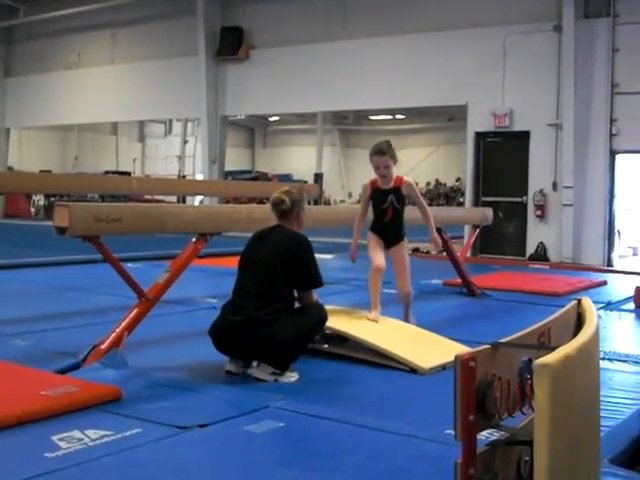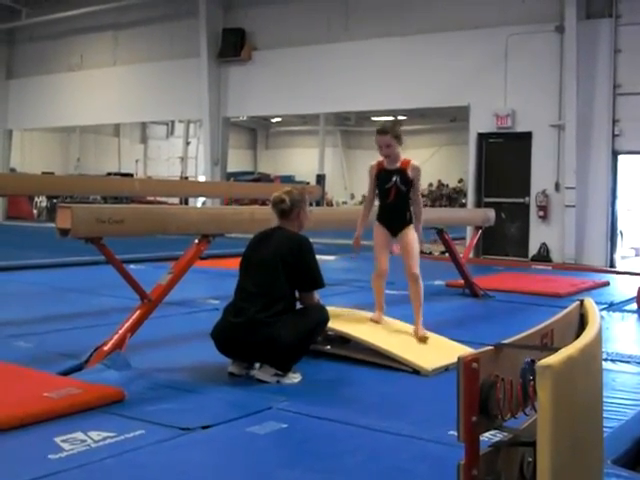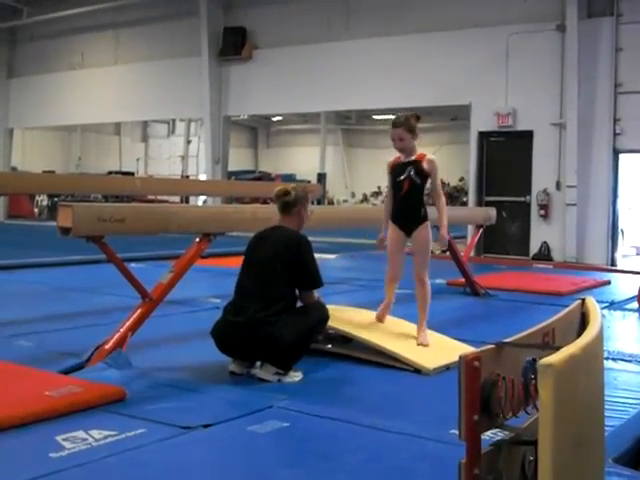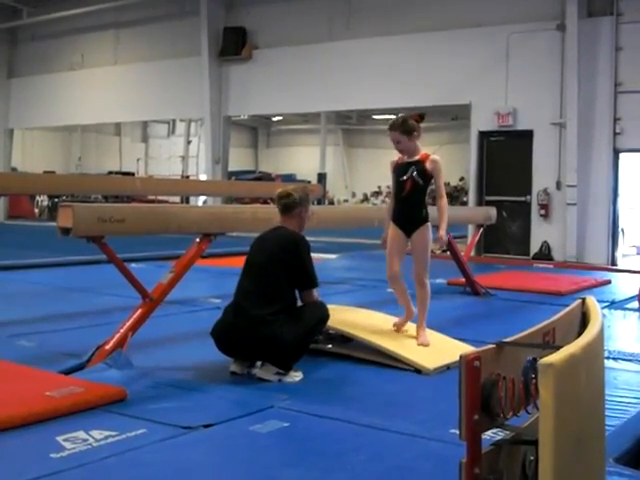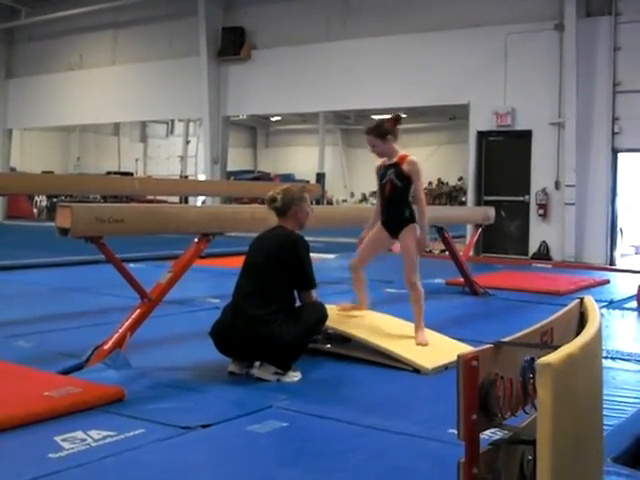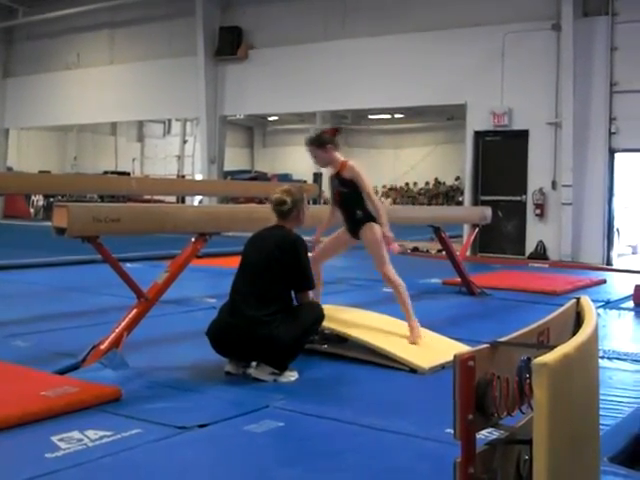
dt=0.3s
person 1, frame 1
left shoulder: (406, 185)
right shoulder: (369, 187)
left elbow: (423, 208)
right elbow: (361, 217)
left wrist: (433, 234)
right wrist: (354, 244)
left hip: (398, 237)
right hip: (376, 234)
left knee: (403, 287)
right knee: (378, 265)
left ankle: (407, 315)
right ankle: (375, 309)
person 1, frame 2
left shoulder: (412, 168)
right shoulder: (375, 169)
left elbow: (417, 200)
right elbow: (369, 201)
left wrist: (419, 229)
right wrist: (359, 230)
left hip: (406, 224)
right hip: (383, 224)
left knee: (414, 273)
right knee: (381, 270)
left ankle: (418, 324)
right ankle: (379, 309)
person 1, frame 3
left shoulder: (428, 162)
right shoulder: (392, 164)
left elbow: (438, 195)
left wrist: (443, 225)
right wrist: (383, 229)
left hip: (419, 222)
right hip: (396, 222)
left knee: (421, 276)
right knee: (393, 274)
left ankle: (421, 327)
right ankle: (388, 302)
person 1, frame 4
left shoulder: (432, 162)
right shoulder: (395, 164)
left elbow: (441, 197)
left wrist: (442, 227)
right wrist: (386, 228)
left hip: (420, 223)
right hip: (397, 223)
left knee: (420, 277)
right knee: (392, 275)
left ankle: (421, 327)
right ankle: (408, 310)
person 1, frame 5
left shoulder: (409, 163)
right shoulder: (380, 167)
left elbow: (420, 199)
left wrist: (423, 232)
right wrist: (367, 229)
left hip: (406, 224)
right hip: (385, 224)
left knee: (412, 279)
right knee: (355, 265)
left ankle: (420, 327)
right ankle: (361, 300)
person 1, frame 6
left shoulder: (350, 168)
right shoulder: (333, 177)
left elbow: (371, 197)
right elbow: (334, 209)
left wrist: (385, 227)
right wrist: (318, 234)
left hip: (366, 224)
right hip: (349, 227)
left knee: (387, 273)
right knee: (316, 258)
left ankle: (412, 322)
person 2, frame 1
left shoulder: (257, 237)
right shoulder: (298, 241)
right elbow: (306, 299)
left wrist: (289, 295)
right wrist: (313, 300)
right hip: (261, 336)
right knee: (317, 313)
left ankle: (240, 359)
right ankle: (272, 366)
person 2, frame 2
left shoulder: (258, 239)
right shoulder: (299, 243)
right elbow: (308, 300)
right wrist: (315, 301)
right hip: (263, 337)
right knee: (319, 314)
left ankle: (243, 361)
right ankle: (274, 367)
person 2, frame 3
left shoulder: (258, 237)
right shoulder: (298, 241)
right elbow: (308, 299)
left wrist: (290, 296)
right wrist: (316, 300)
right hip: (262, 336)
right knee: (319, 312)
left ankle: (243, 360)
right ankle: (275, 366)
person 2, frame 4
left shoulder: (262, 238)
right shoulder: (296, 241)
right elbow: (308, 298)
right wrist: (316, 301)
right hip: (262, 336)
right knee: (319, 311)
left ankle: (244, 360)
right ankle: (275, 366)
person 2, frame 5
left shoulder: (262, 238)
right shoulder: (295, 242)
right elbow: (307, 299)
right wrist: (315, 301)
right hip: (261, 336)
right knee: (317, 312)
left ankle: (243, 361)
right ankle: (274, 366)
person 2, frame 6
left shoulder: (257, 237)
right shoulder: (294, 241)
right elbow: (304, 299)
right wrist: (312, 301)
right hip: (258, 336)
right knee: (314, 312)
left ankle: (239, 360)
right ankle: (271, 366)
